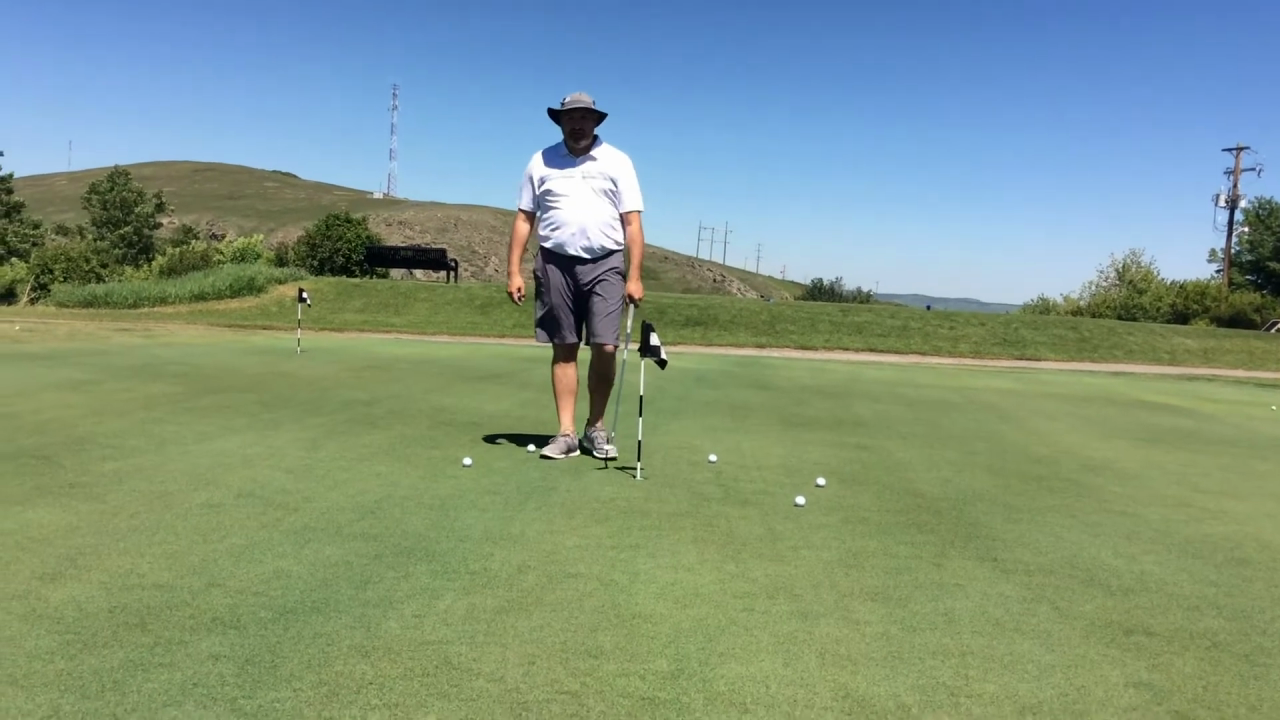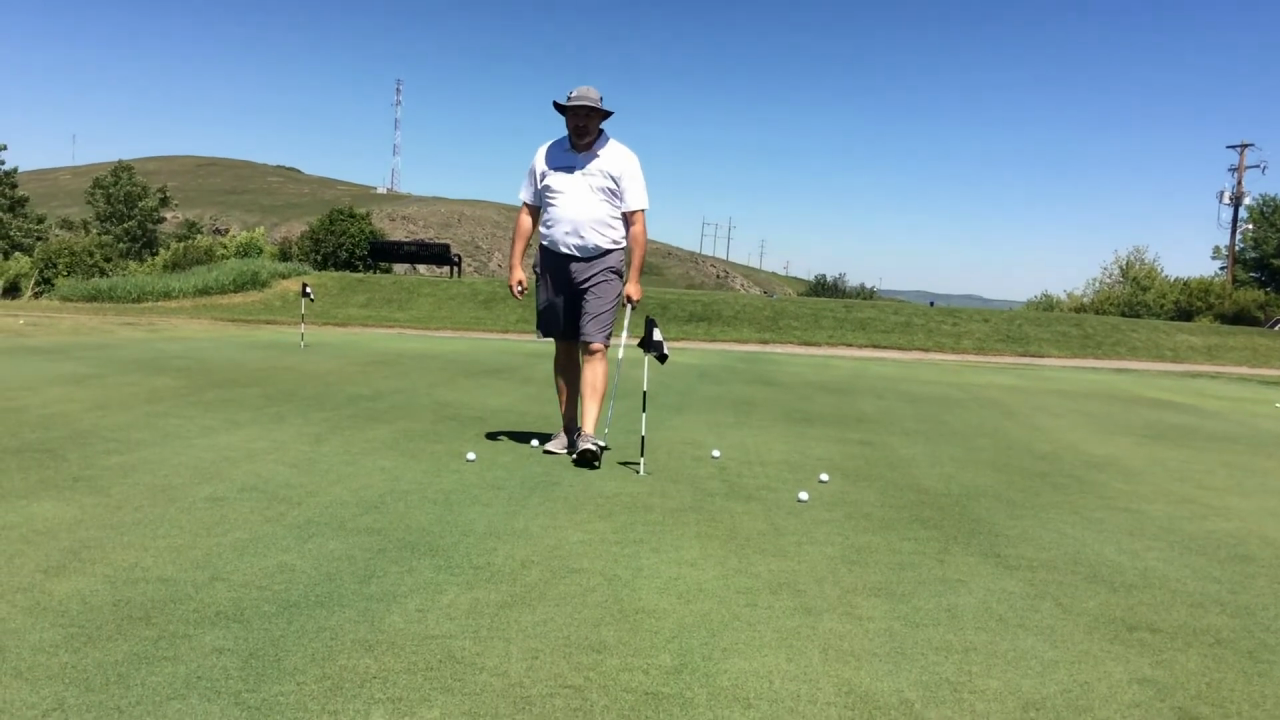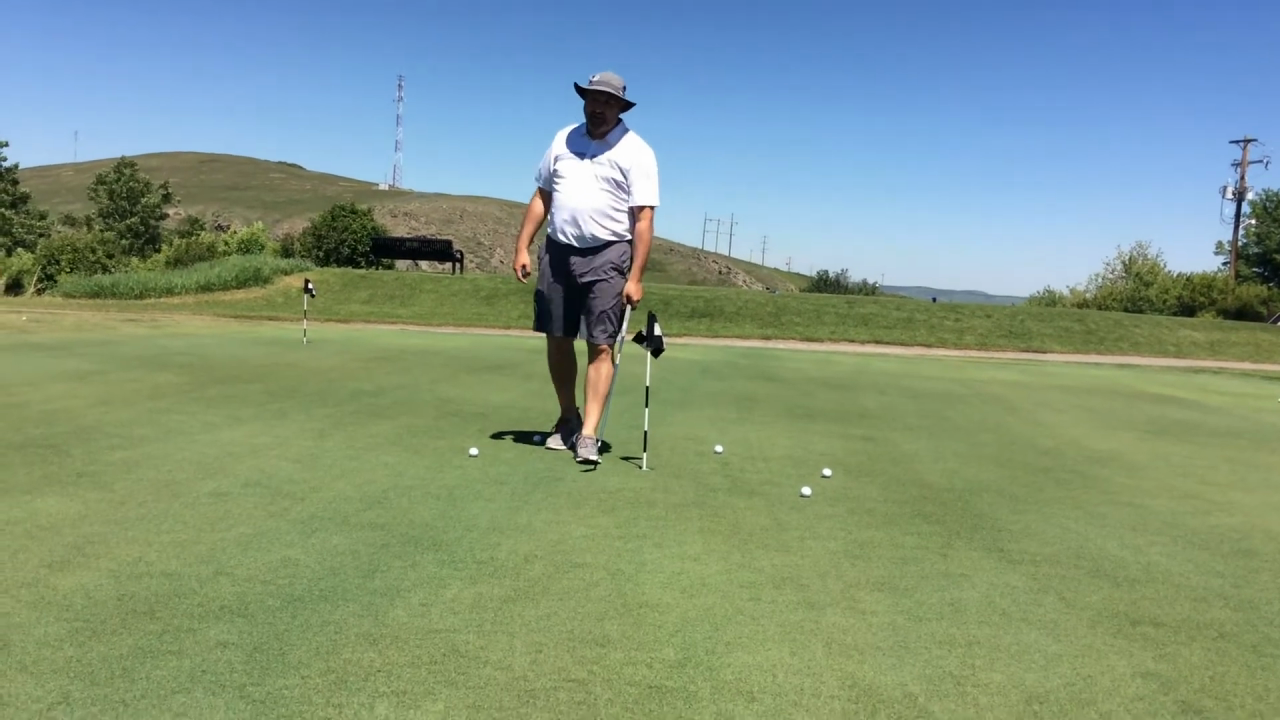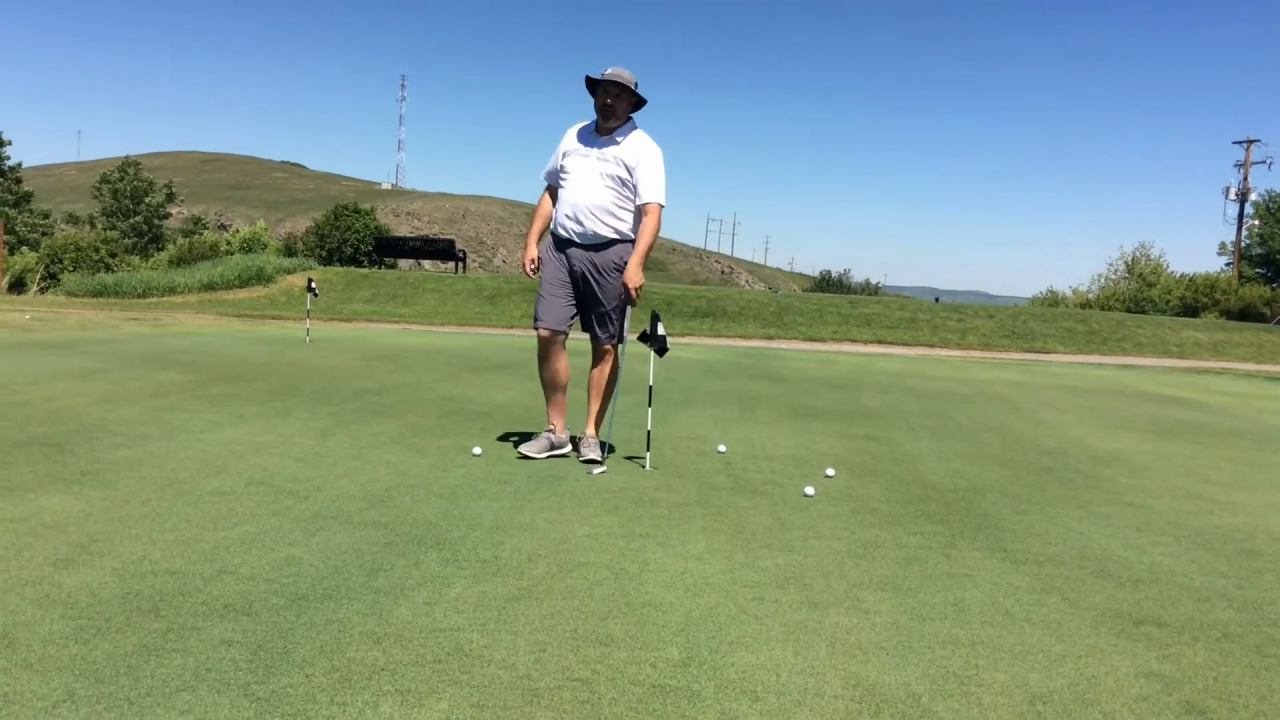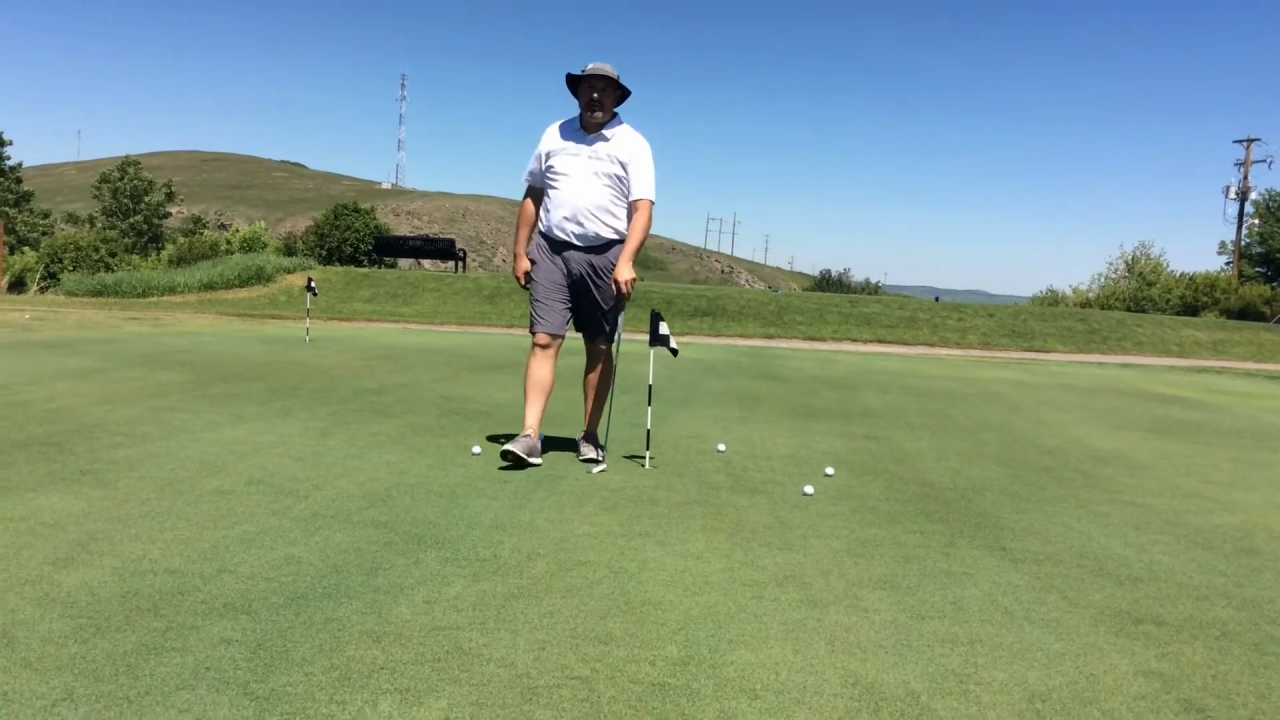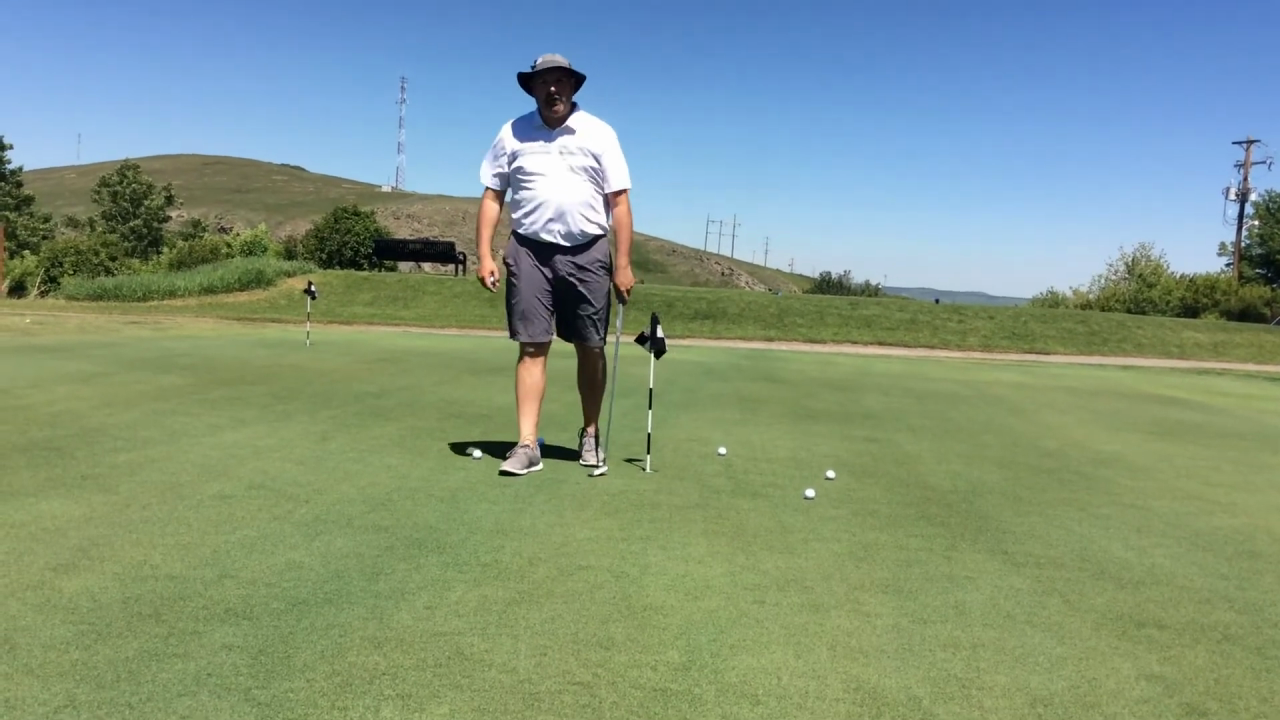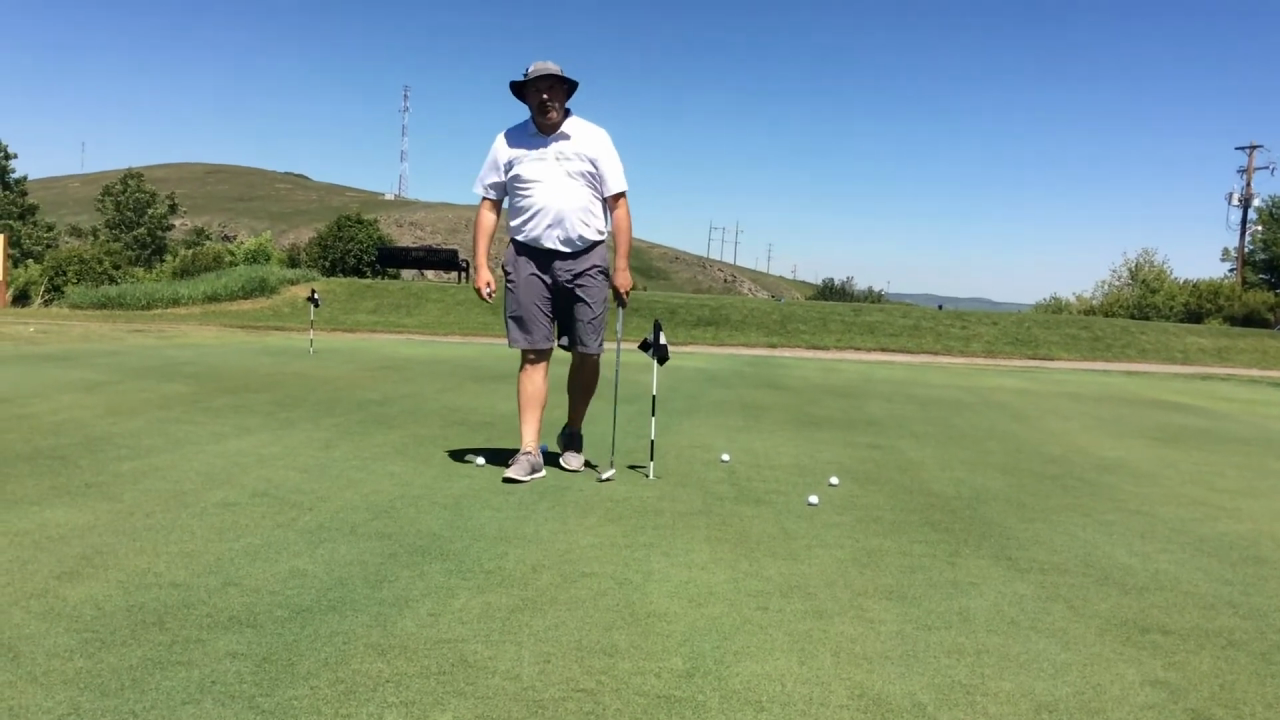
dt=0.4s
person 1, frame 1
left shoulder: (617, 162)
right shoulder: (541, 162)
left elbow: (632, 222)
right elbow: (524, 218)
left wrist: (635, 276)
right wrist: (514, 270)
left hip: (605, 265)
right hip: (556, 264)
left knee: (605, 347)
right knee: (564, 350)
left ankle: (595, 428)
right ankle: (566, 433)
person 1, frame 2
left shoulder: (622, 159)
right shoulder: (546, 155)
left elbow: (636, 223)
right elbow: (528, 212)
left wrist: (634, 278)
right wrist: (516, 263)
left hip: (603, 264)
right hip: (555, 261)
left knee: (594, 347)
right knee: (565, 347)
left ankle: (587, 434)
right ankle: (567, 428)
person 1, frame 3
left shoulder: (636, 151)
right shoulder: (563, 140)
left elbow: (644, 218)
right elbow: (542, 197)
left wrist: (636, 277)
right wrist: (522, 246)
left hip: (606, 256)
right hip: (558, 252)
left knee: (600, 346)
right knee: (558, 341)
left ankle: (588, 435)
right ankle: (569, 415)
person 1, frame 4
left shoulder: (643, 149)
right shoulder: (573, 136)
left elbow: (651, 212)
right elbow: (551, 193)
left wrist: (635, 265)
right wrist: (532, 242)
left hip: (610, 254)
right hip: (560, 248)
left knee: (604, 346)
right knee: (548, 334)
left ankle: (591, 434)
right ankle: (555, 431)
person 1, frame 5
left shoulder: (633, 144)
right shoulder: (554, 135)
left elbow: (642, 208)
right elbow: (532, 197)
left wrist: (626, 260)
right wrist: (520, 253)
left hip: (604, 255)
right hip: (552, 251)
left knee: (599, 347)
right knee: (544, 341)
left ankle: (589, 434)
right ankle: (530, 436)
person 1, frame 6
left shoulder: (599, 133)
right shoulder: (512, 133)
left elbow: (619, 202)
right elbow: (492, 196)
left wrist: (622, 264)
right wrist: (484, 254)
left hip: (587, 254)
right hip: (530, 252)
left knee: (590, 348)
right knee: (531, 348)
left ankle: (590, 432)
right ankle: (527, 445)
person 1, frame 7
left shoulder: (594, 138)
right shoulder: (507, 143)
left elbow: (618, 205)
right elbow: (489, 206)
left wrist: (622, 266)
right wrist: (481, 265)
left hip: (586, 260)
right hip: (529, 259)
left knee: (587, 353)
right knee: (533, 355)
left ankle: (572, 432)
right ankle: (530, 451)
